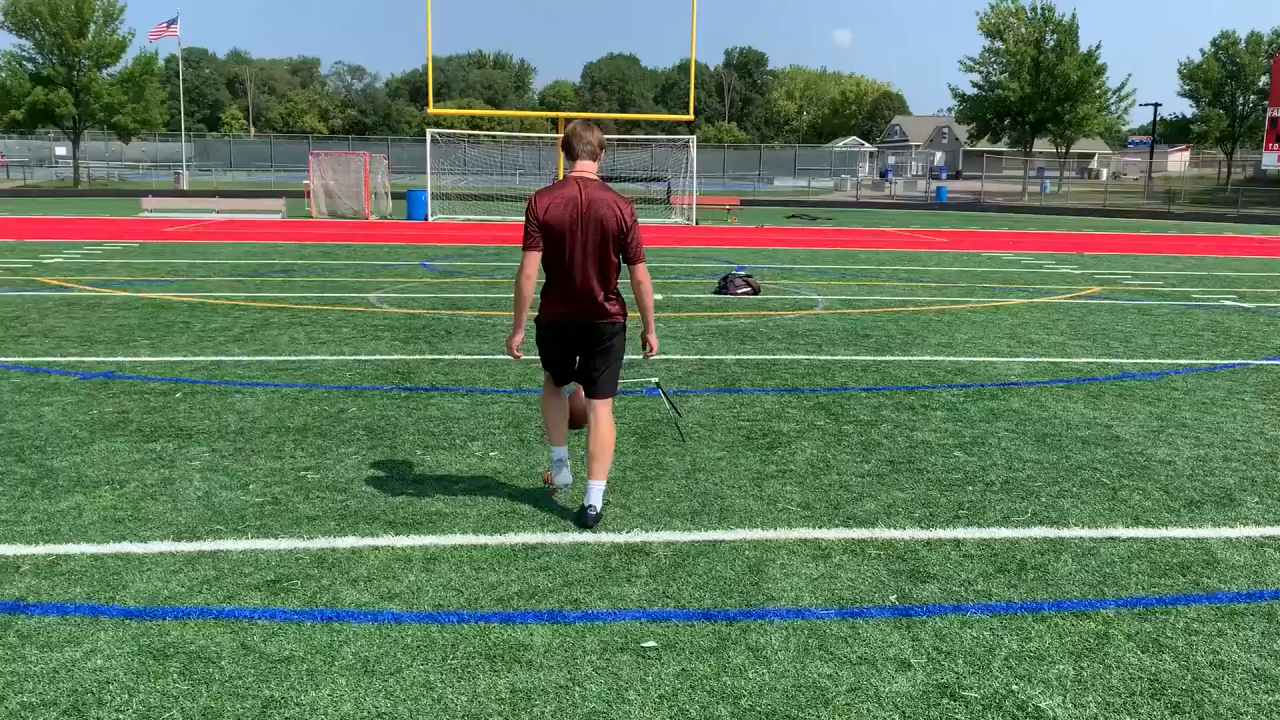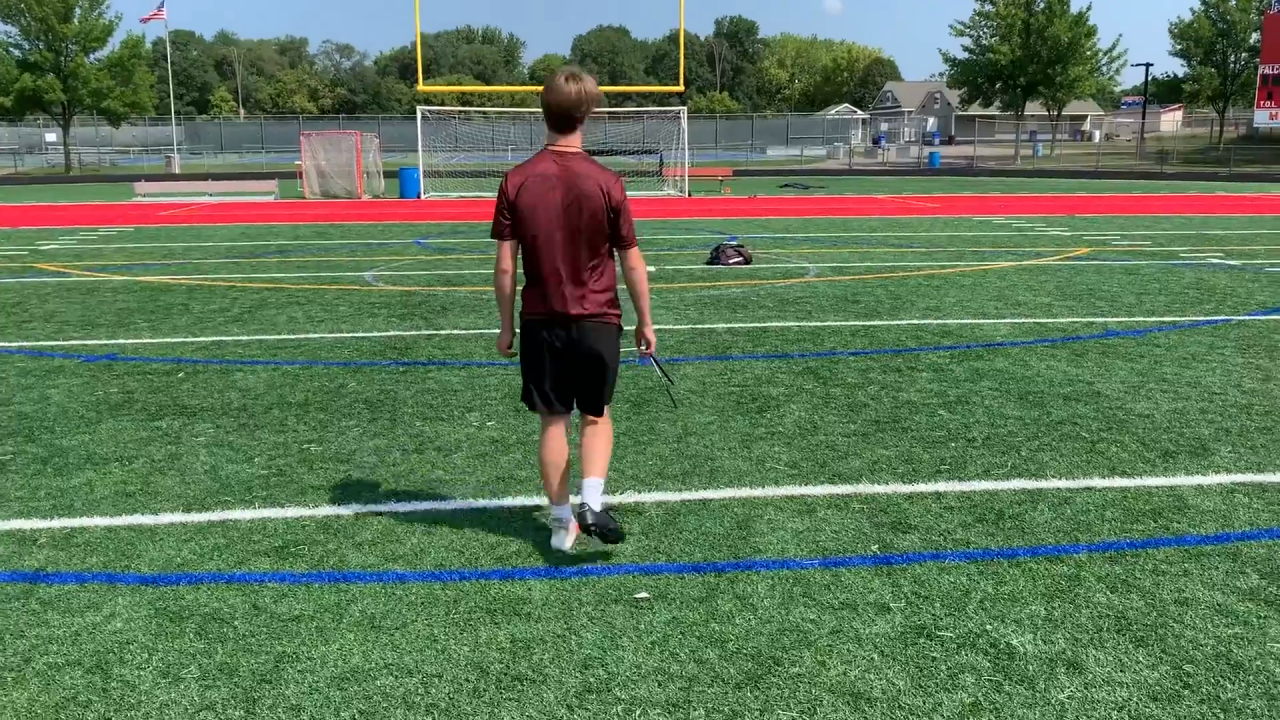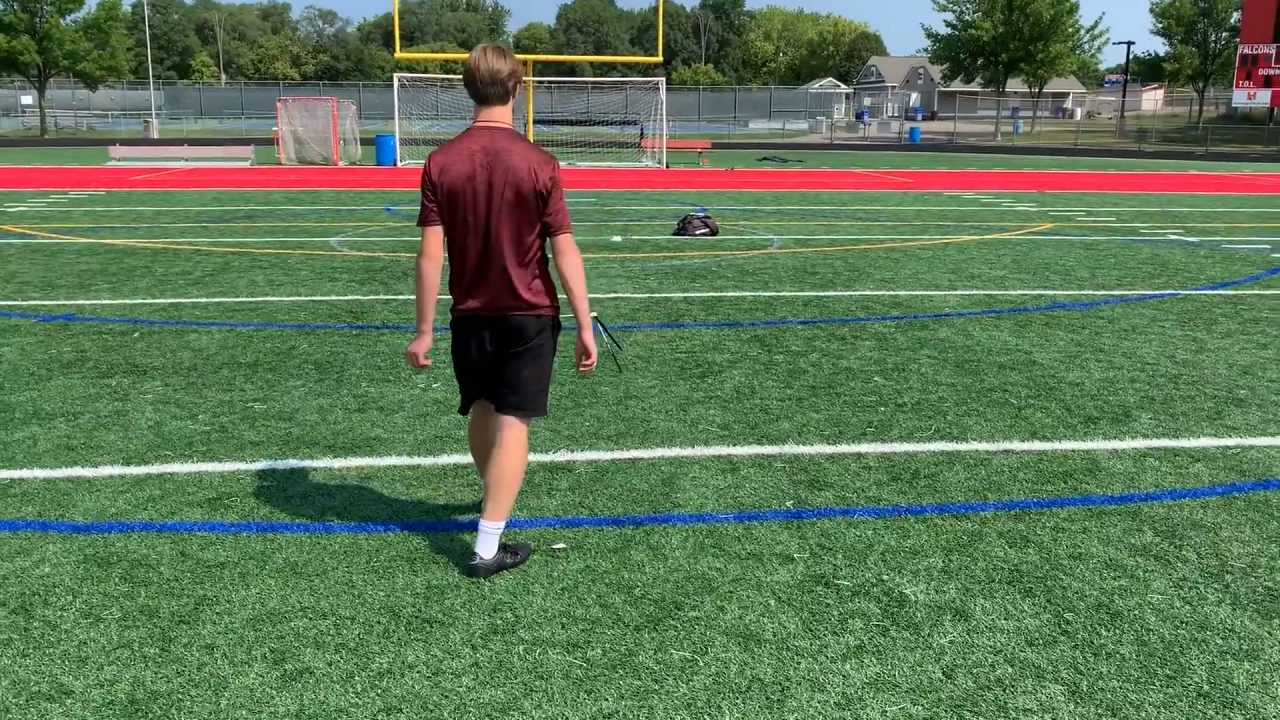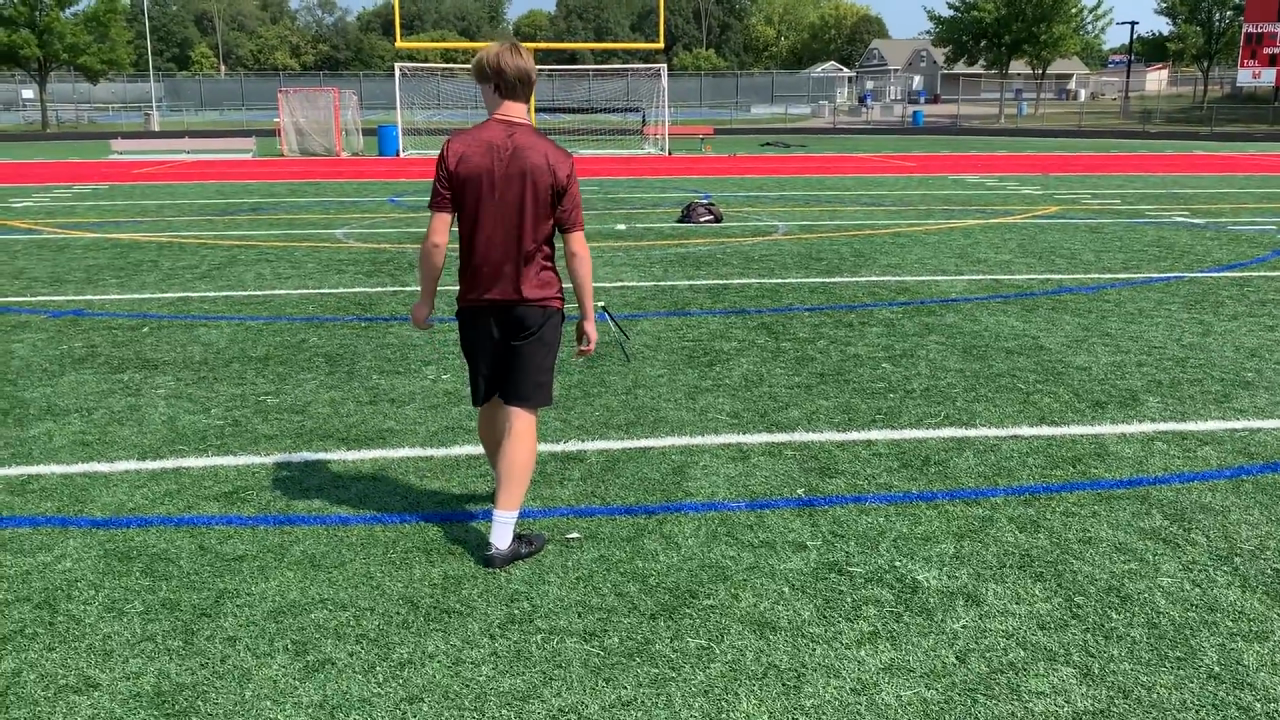
dt=0.7s
person 1, frame 1
left shoulder: (542, 202)
right shoulder: (620, 206)
left elbow: (528, 272)
right elbow: (639, 276)
left wrist: (518, 327)
right wrist: (649, 328)
left hip: (555, 318)
right hip: (605, 320)
left knee: (554, 384)
right knee: (600, 406)
left ankle: (560, 466)
right ankle: (594, 501)
person 1, frame 2
left shoulder: (517, 181)
right shoulder: (607, 183)
left elbow: (505, 265)
right elbow: (632, 262)
left wrist: (506, 325)
right wrist: (645, 321)
left hip: (540, 321)
right hip: (599, 319)
left knee: (553, 422)
right knee: (596, 415)
left ankle: (562, 523)
right ankle: (592, 504)
person 1, frame 3
left shoulder: (441, 162)
right shoulder: (539, 163)
left elbow: (431, 255)
right elbow: (565, 251)
left wrist: (424, 330)
right wrist: (585, 325)
left hip: (470, 314)
right hip: (529, 314)
left knee: (482, 412)
right knee: (512, 424)
left ankle: (492, 496)
right ankle: (487, 547)
person 1, frame 4
left shoulder: (457, 149)
right shoulder: (556, 159)
left elbow: (436, 238)
right elbow: (575, 248)
left wrist: (426, 298)
right wrist: (588, 316)
left hip: (477, 304)
right hip: (536, 306)
left knee: (491, 404)
right knee: (521, 415)
left ankle: (504, 490)
right ankle: (503, 538)
